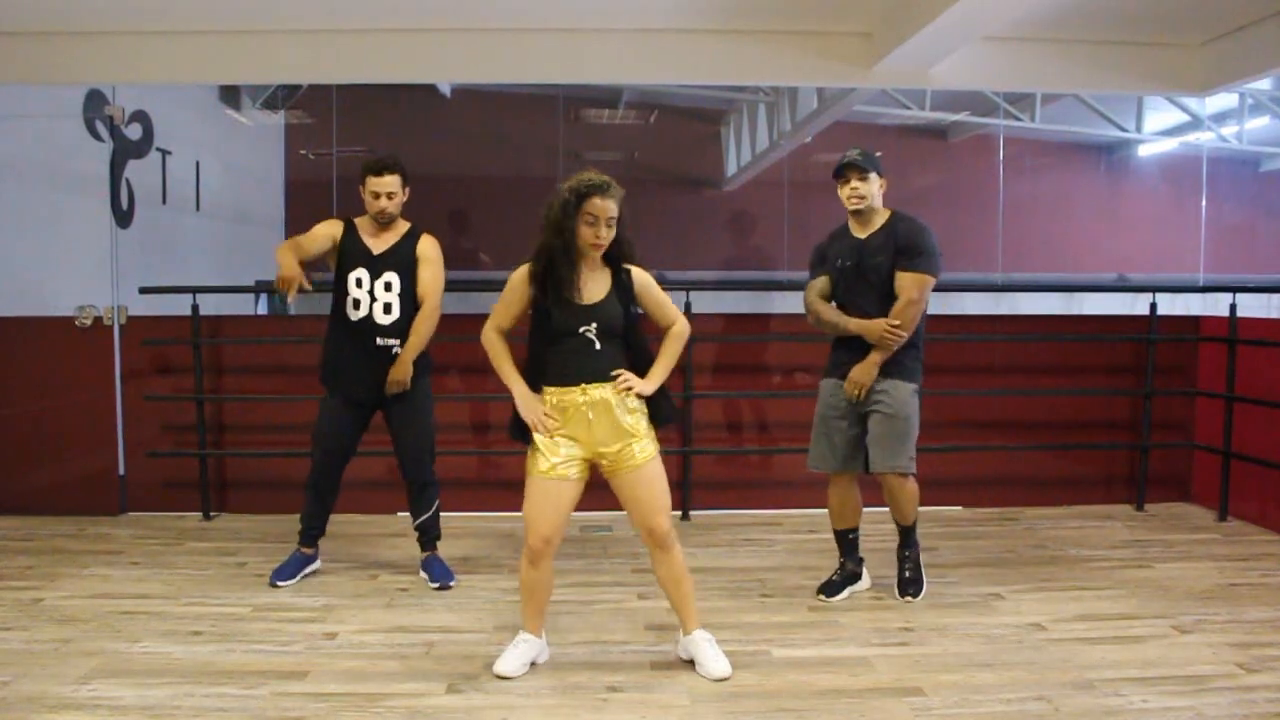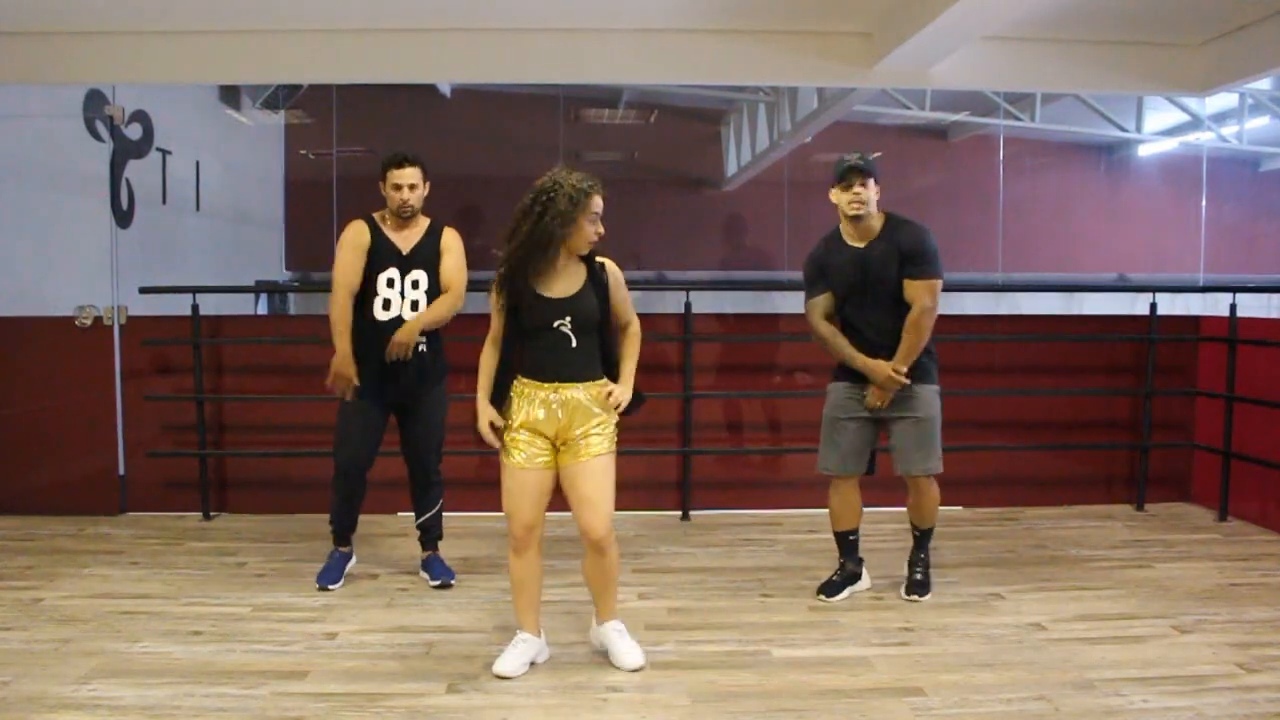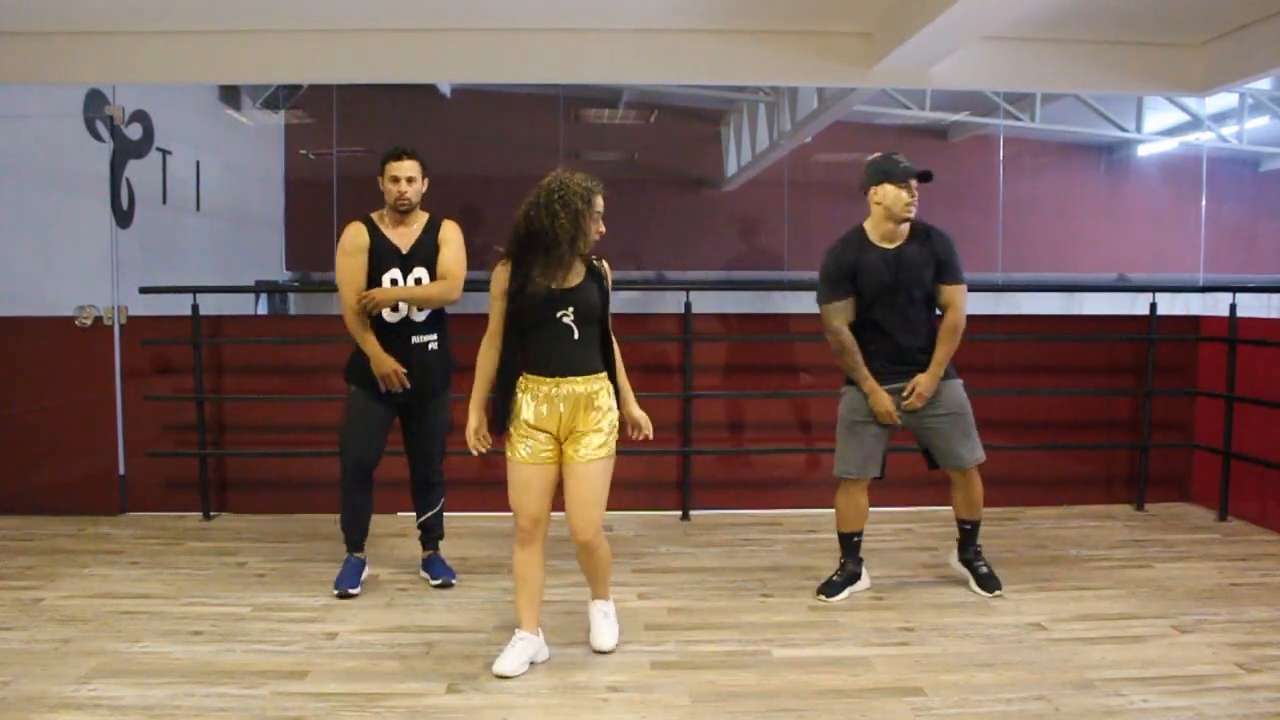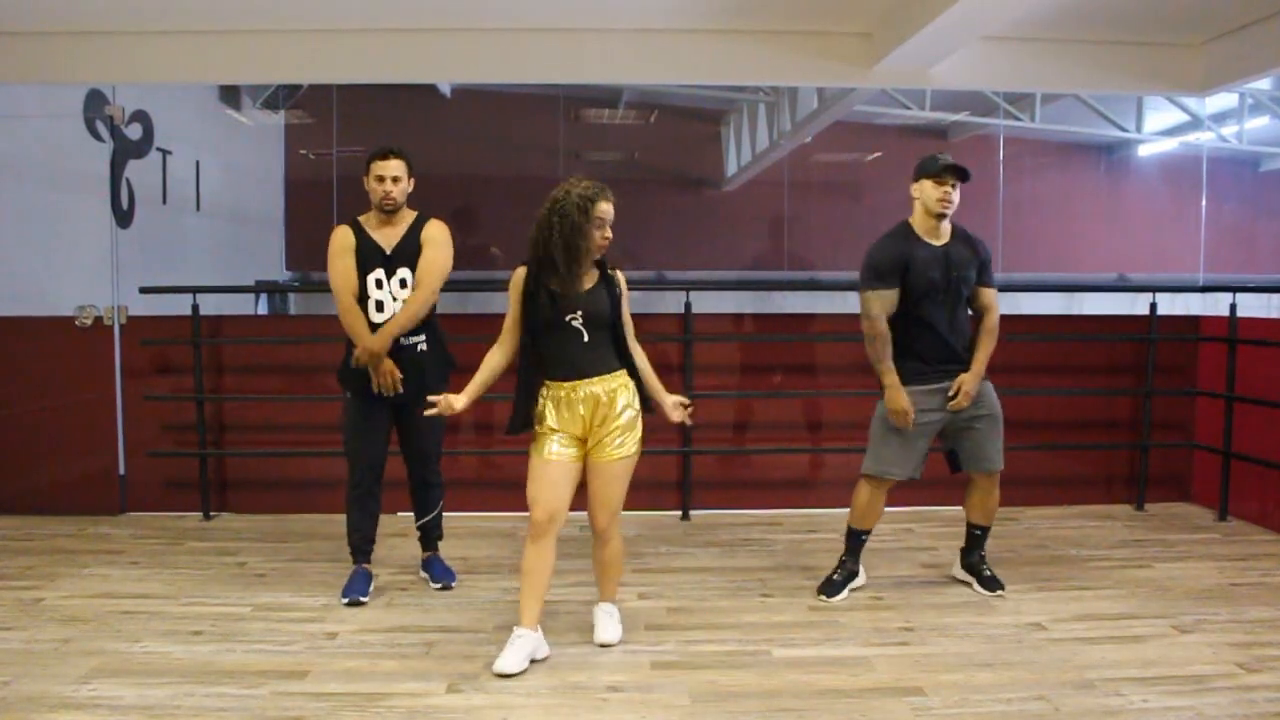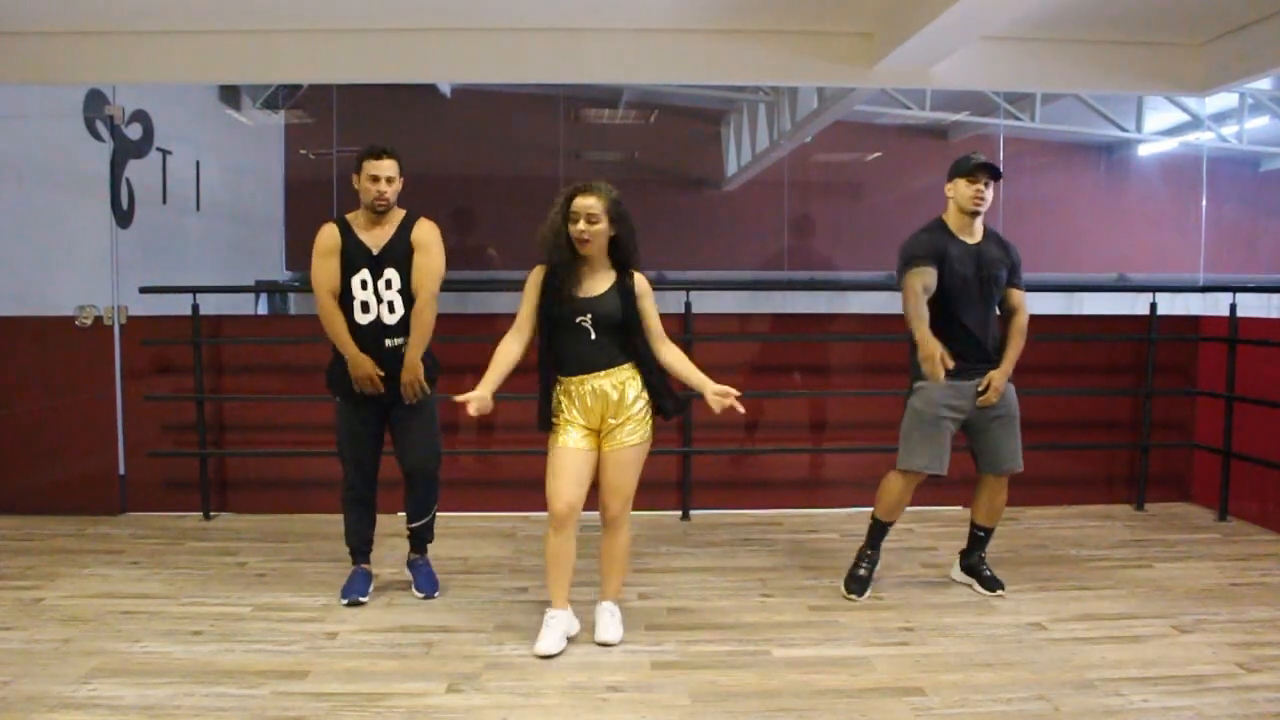
dt=0.2s
person 1, frame 1
left shoulder: (631, 278)
right shoulder: (533, 277)
left elbow: (679, 326)
right elbow: (492, 333)
left wrist: (651, 381)
right wrist: (521, 394)
left hip: (622, 416)
right hip: (560, 422)
left knee: (660, 532)
right knee: (539, 541)
left ankle: (694, 636)
right ankle: (530, 638)
person 1, frame 2
left shoulder: (604, 272)
right shoulder: (513, 276)
left elbow: (629, 326)
right elbow: (495, 341)
left wrist: (625, 385)
right wrist: (485, 402)
left hip: (588, 412)
right hip: (527, 410)
left knee: (598, 532)
right knee: (523, 531)
left ankle: (608, 625)
right ankle: (529, 636)
person 1, frame 3
left shoulder: (599, 272)
right shoulder: (512, 271)
right elbow: (495, 342)
left wrist: (629, 400)
right wrist: (477, 409)
left hip: (593, 405)
right hip: (531, 406)
left knee: (585, 531)
right knee: (529, 526)
left ankle: (602, 603)
right ankle: (529, 635)
person 1, frame 4
left shoulder: (613, 280)
right shoulder: (528, 278)
right elbow: (508, 345)
left wrist: (660, 397)
right wrist: (466, 396)
left hip: (614, 405)
right hip: (555, 410)
left knee: (605, 523)
right knee: (542, 521)
left ankle: (607, 605)
right ankle: (528, 632)
person 1, frame 5
left shoulder: (633, 283)
right shoulder: (545, 276)
left elbow: (660, 344)
right elbow: (518, 336)
left wrist: (706, 386)
right wrist: (485, 388)
left hip: (625, 400)
right hip: (571, 405)
left knee: (614, 512)
right knee: (562, 509)
left ankle: (609, 605)
right ankle: (559, 613)
person 2, frame 1
left shoulder: (911, 234)
right shoulder: (828, 246)
left elbow: (911, 302)
right elbow: (814, 305)
left wrist: (874, 361)
right wrist: (864, 327)
left hip: (894, 372)
right hip: (841, 373)
left knee: (893, 471)
right knee: (838, 473)
left ankle: (908, 551)
right ankle: (851, 565)
person 2, frame 2
left shoulder: (912, 238)
right shoulder: (822, 255)
left elbow: (924, 309)
right elbow: (818, 321)
left wrist: (894, 370)
right wrist: (869, 366)
left hip: (911, 378)
right hip: (851, 379)
left knee: (920, 474)
right knee: (842, 474)
left ankle: (919, 557)
right ankle: (850, 566)
person 2, frame 3
left shoulder: (936, 244)
right shoulder: (843, 255)
left elbow: (955, 311)
right elbow: (837, 329)
left wrist: (932, 375)
right wrist: (870, 389)
left hip: (932, 378)
right hip: (869, 383)
left knee: (965, 467)
right knee: (854, 477)
left ankle: (969, 552)
right ankle: (851, 567)
person 2, frame 4
left shoulder: (973, 248)
right shoulder: (887, 250)
left elbow: (989, 313)
right elbow: (875, 320)
left wrist: (976, 373)
right wrist: (892, 387)
left hip: (965, 380)
right hip: (909, 382)
left knee: (987, 472)
right knee: (878, 475)
left ankle: (972, 558)
right ankle: (850, 564)
person 2, frame 5
left shoulder: (1004, 250)
right shoulder: (926, 243)
left elbow: (1018, 313)
right elbow: (915, 293)
left wrist: (1005, 370)
right wrist: (925, 339)
left hip: (991, 379)
right hip: (941, 377)
left knee: (999, 473)
right knee: (910, 468)
left ankle: (972, 560)
right ankle: (869, 552)
person 3, frame 1
left shoulder: (424, 244)
right shoulder: (339, 231)
left elbow: (430, 307)
right elbow: (296, 246)
left wrist: (407, 360)
right wrist: (289, 261)
left hip: (405, 372)
right hip: (347, 373)
left knee: (420, 467)
right knee: (325, 463)
left ankle: (430, 554)
right ankle: (307, 550)
person 3, frame 2
left shoulder: (446, 238)
right shoulder: (360, 232)
left elbow: (455, 295)
right elbow: (343, 294)
left wrist: (414, 326)
right wrist: (342, 356)
left hip: (423, 371)
right hip: (368, 371)
left knee: (425, 467)
right knee: (350, 462)
left ankle: (430, 552)
right ankle: (342, 548)
person 3, frame 3
left shoulder: (446, 231)
right shoulder: (358, 234)
left elbow: (452, 288)
right elbow: (349, 304)
left wrist: (395, 294)
right wrist: (378, 358)
left hip: (429, 370)
right hip: (374, 368)
left knee: (428, 467)
right knee: (356, 462)
left ankle: (431, 552)
right ankle: (355, 555)
person 3, frame 4
left shoulder: (433, 230)
right shoulder: (345, 236)
left elbow: (426, 292)
right elbow: (346, 304)
left wrist: (385, 337)
right wrist: (374, 356)
left hip: (422, 370)
right hip: (366, 373)
left knee: (425, 468)
right knee: (364, 473)
left ankle: (430, 553)
right ankle: (362, 566)
person 3, frame 5
left shoulder: (422, 231)
right shoulder: (331, 235)
left elbow: (427, 299)
right elbow: (326, 302)
left wrist: (414, 359)
right wrist: (354, 358)
left hip: (409, 370)
right hip: (355, 374)
left knee: (422, 467)
right knee: (358, 476)
left ankle: (418, 554)
right ankle: (361, 566)
